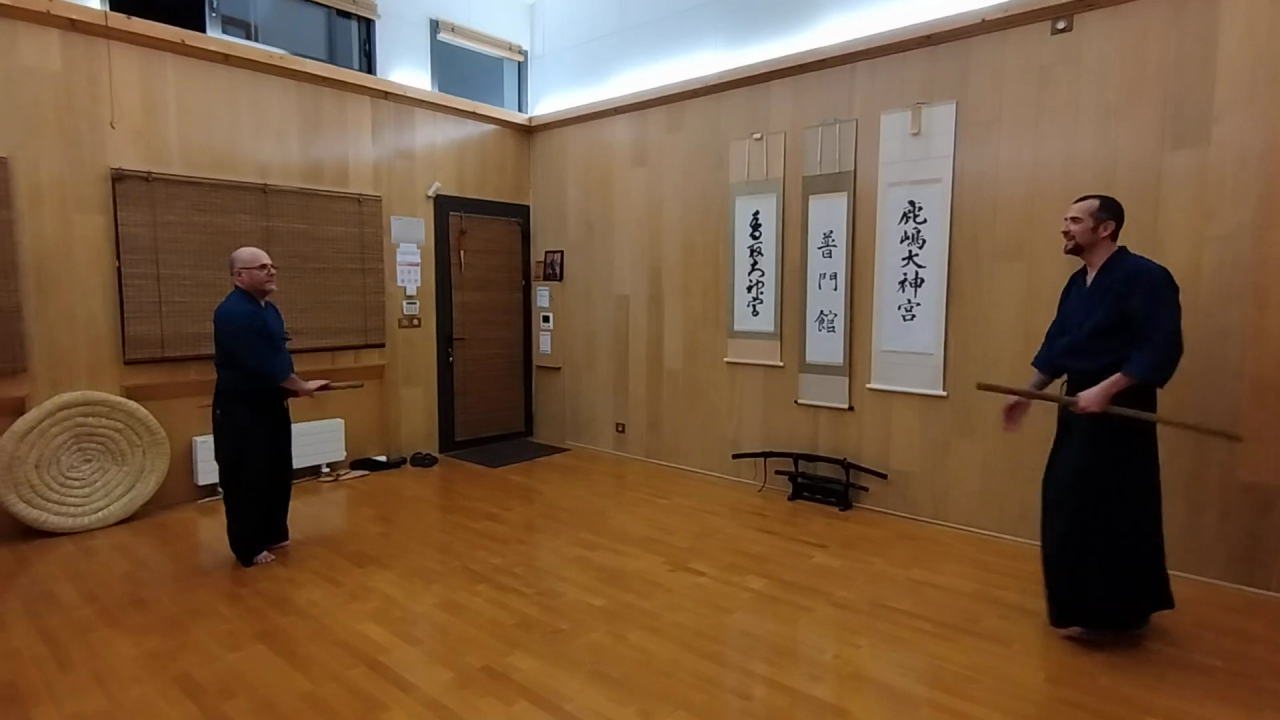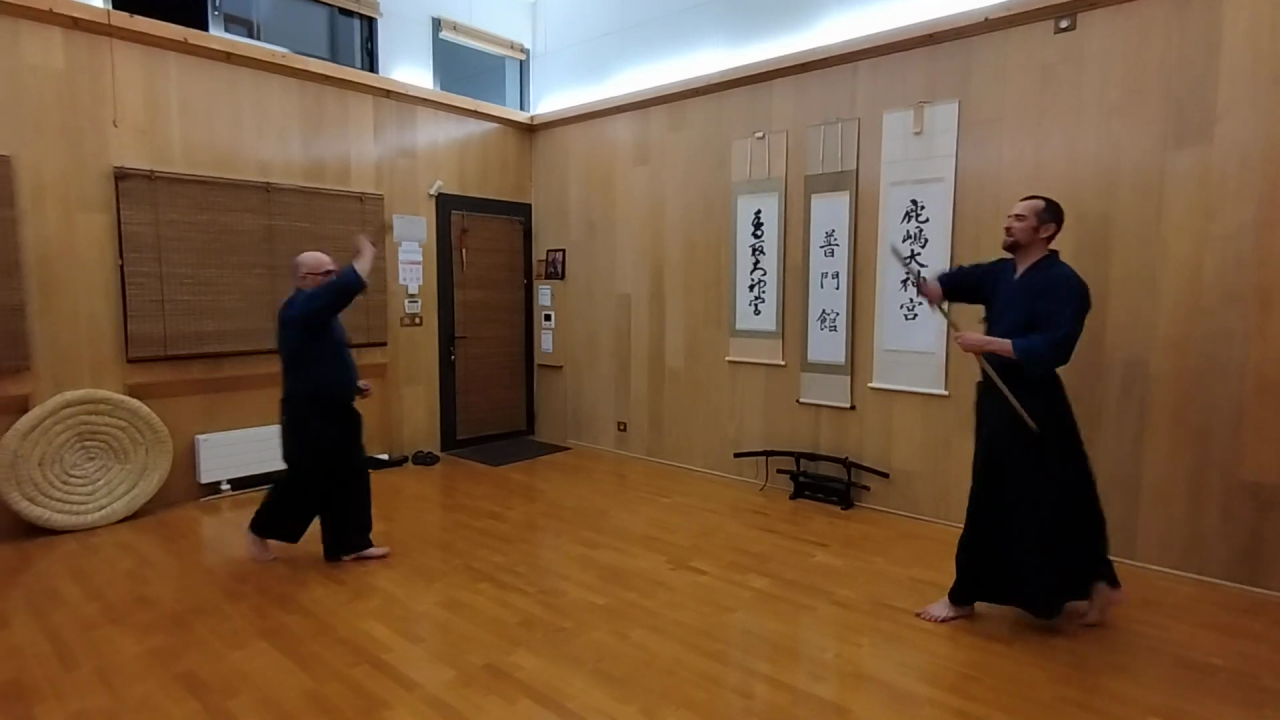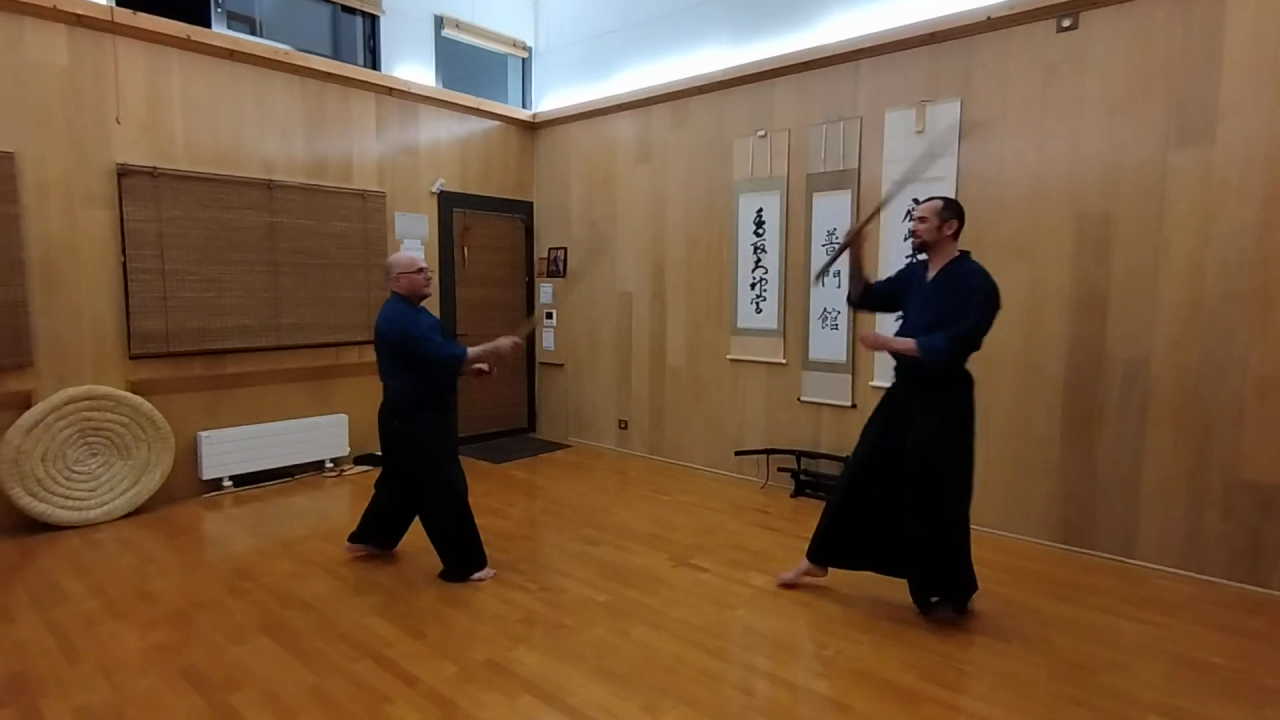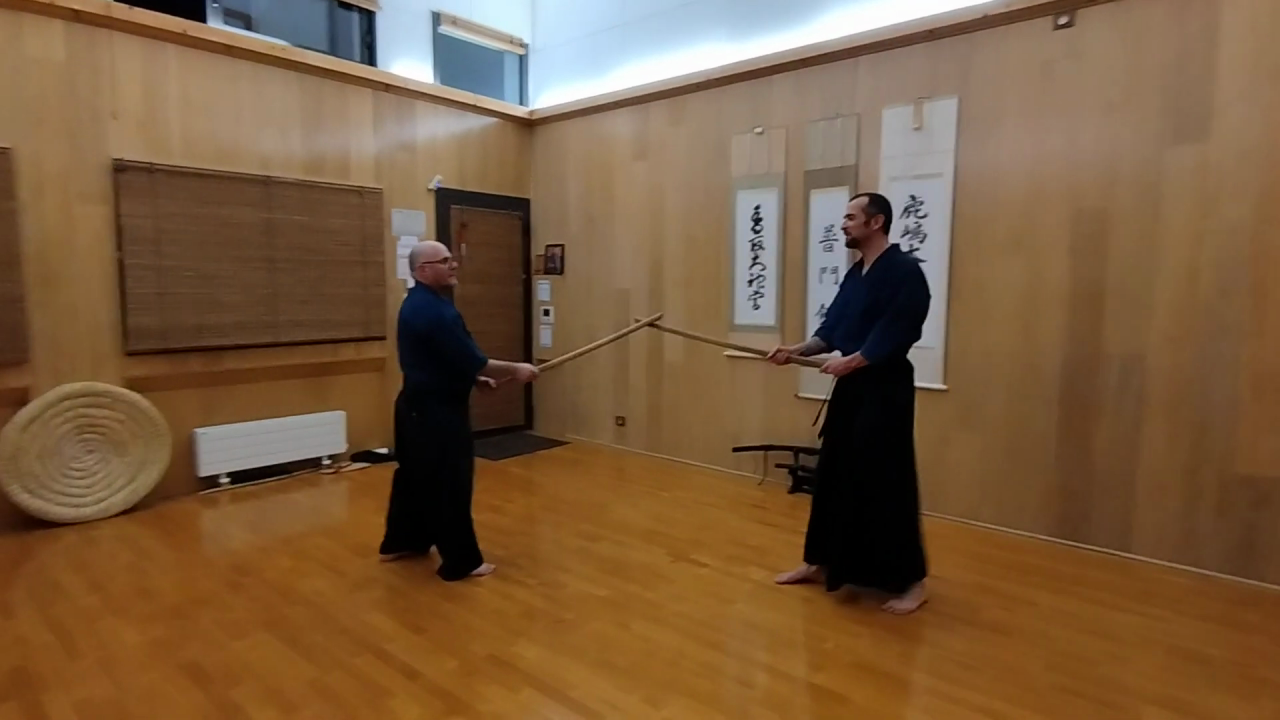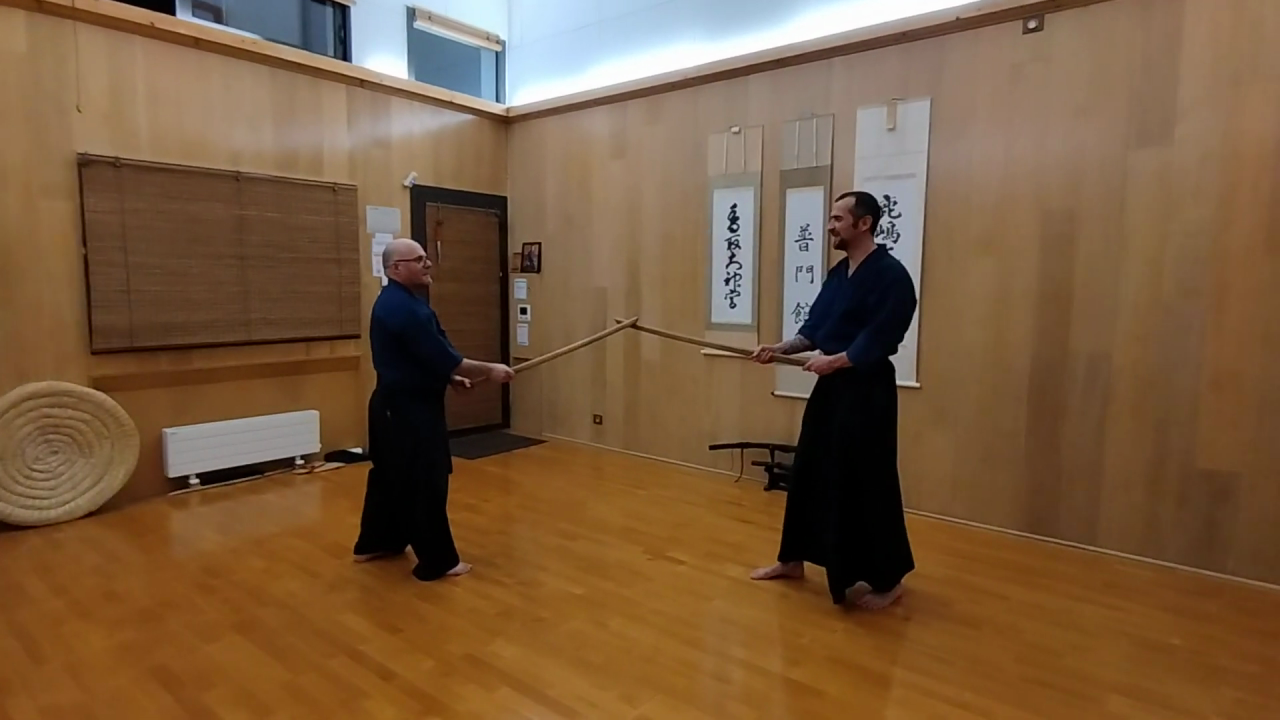
dt=0.7s
person 1, frame 1
left shoulder: (1144, 277)
right shoulder: (1078, 283)
left elbow: (1161, 349)
right elbow: (1058, 346)
left wrist: (1106, 390)
right wrist: (1028, 393)
left hip: (1117, 409)
right hip: (1079, 404)
left knee: (1098, 510)
right knee: (1070, 502)
left ankle: (1099, 615)
right ankle: (1087, 608)
person 1, frame 2
left shoulder: (1062, 283)
right shoulder: (1000, 272)
left elbow: (1052, 346)
right elbow: (959, 281)
left wrist: (986, 342)
right wrist: (936, 286)
left hip: (1032, 403)
right hip: (1001, 396)
left knee: (994, 499)
left ankle: (965, 596)
right ankle: (1093, 584)
person 1, frame 3
left shoulder: (974, 282)
right shoulder: (914, 276)
left elbow: (953, 344)
right elbow: (864, 297)
left wrist: (889, 342)
right wrist: (855, 254)
left hip: (942, 402)
right hip: (903, 394)
left knee: (935, 497)
right knee: (861, 477)
left ankle: (951, 593)
right ankle: (818, 560)
person 1, frame 4
left shoulder: (903, 271)
right shoulder: (855, 274)
left elbow: (895, 335)
right elbow: (832, 329)
left wrist: (851, 360)
right wrist: (796, 350)
left hip: (886, 388)
right hip: (852, 386)
left knee: (886, 481)
right knee: (834, 474)
left ankle: (911, 580)
right ankle: (820, 561)
person 1, frame 5
left shoulder: (890, 275)
right shoulder: (838, 273)
left elbow: (882, 339)
right elbow: (815, 328)
left wrist: (835, 359)
right wrist: (780, 348)
left hip: (867, 390)
right hip: (831, 387)
left knee: (868, 483)
right knee: (808, 472)
left ankle: (887, 579)
right ankle: (793, 559)
person 2, frame 1
left shoulder: (267, 309)
right shoulder: (235, 313)
right elbow: (262, 363)
left wrist: (295, 385)
right wrist: (302, 386)
left hip: (269, 407)
right hip: (241, 411)
left knee: (278, 475)
right knee: (247, 481)
left ankle: (270, 535)
right ankle: (248, 548)
person 2, frame 2
left shoulder: (320, 315)
right shoulder: (301, 311)
right elbow: (348, 285)
left wrist: (352, 385)
right wrist: (366, 253)
left hip: (336, 410)
right hip: (308, 415)
left knee: (352, 477)
right knee: (303, 483)
left ankle: (350, 544)
right ankle: (263, 530)
person 2, frame 3
left shoulder: (411, 314)
right shoulder: (400, 319)
left elbow: (438, 358)
right elbow: (445, 357)
left wrist: (472, 365)
right wrist: (492, 348)
left hip: (412, 415)
right hip: (415, 419)
left knee: (402, 482)
right knee: (446, 489)
left ankle: (369, 538)
right ankle: (465, 565)
person 2, frame 4
left shoulder: (419, 303)
right shoulder: (432, 310)
right elbow: (467, 358)
left wrist: (475, 378)
right wrist: (514, 370)
left hip: (420, 406)
right hip: (435, 411)
left knee: (416, 476)
right knee: (450, 484)
left ankle: (400, 542)
right ankle: (461, 561)
person 2, frame 5
left shoulder: (393, 302)
right shoulder: (406, 308)
right elbow: (442, 357)
left wrist: (449, 377)
right wrist: (489, 370)
left hip: (395, 404)
right hip: (409, 410)
left knee: (391, 475)
right knee: (426, 483)
left ankle: (375, 542)
right ankle: (437, 560)
